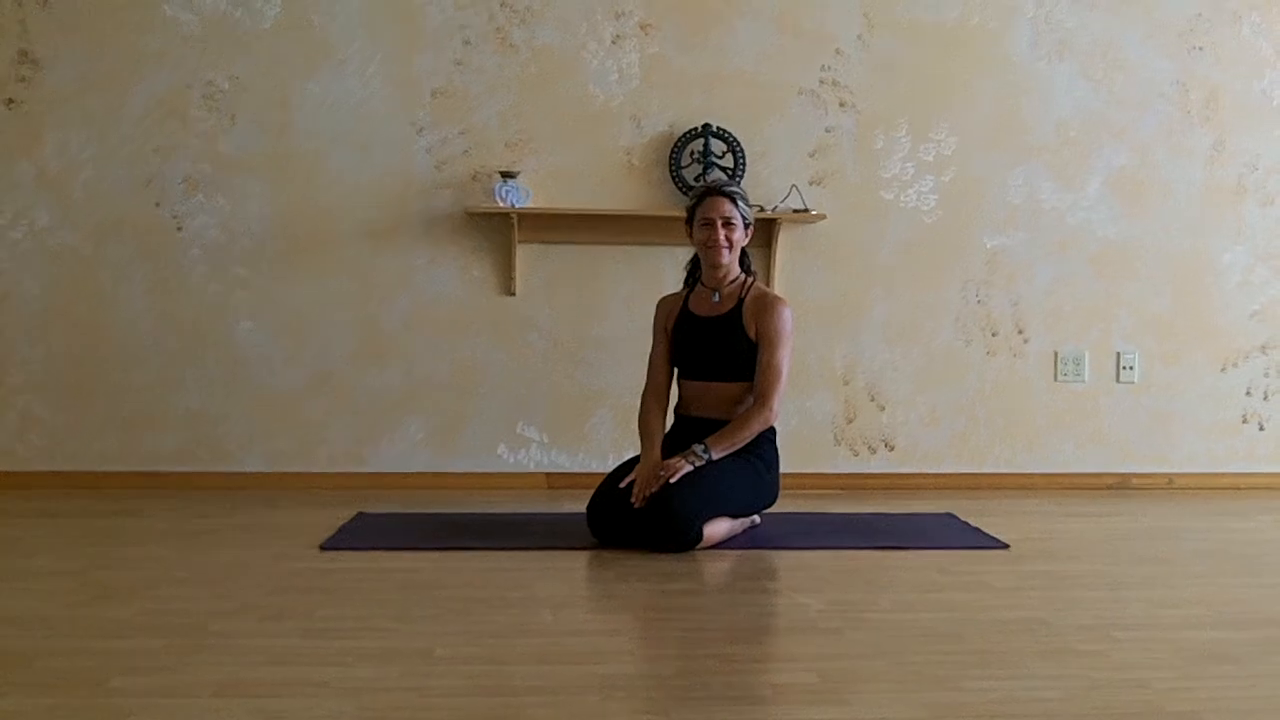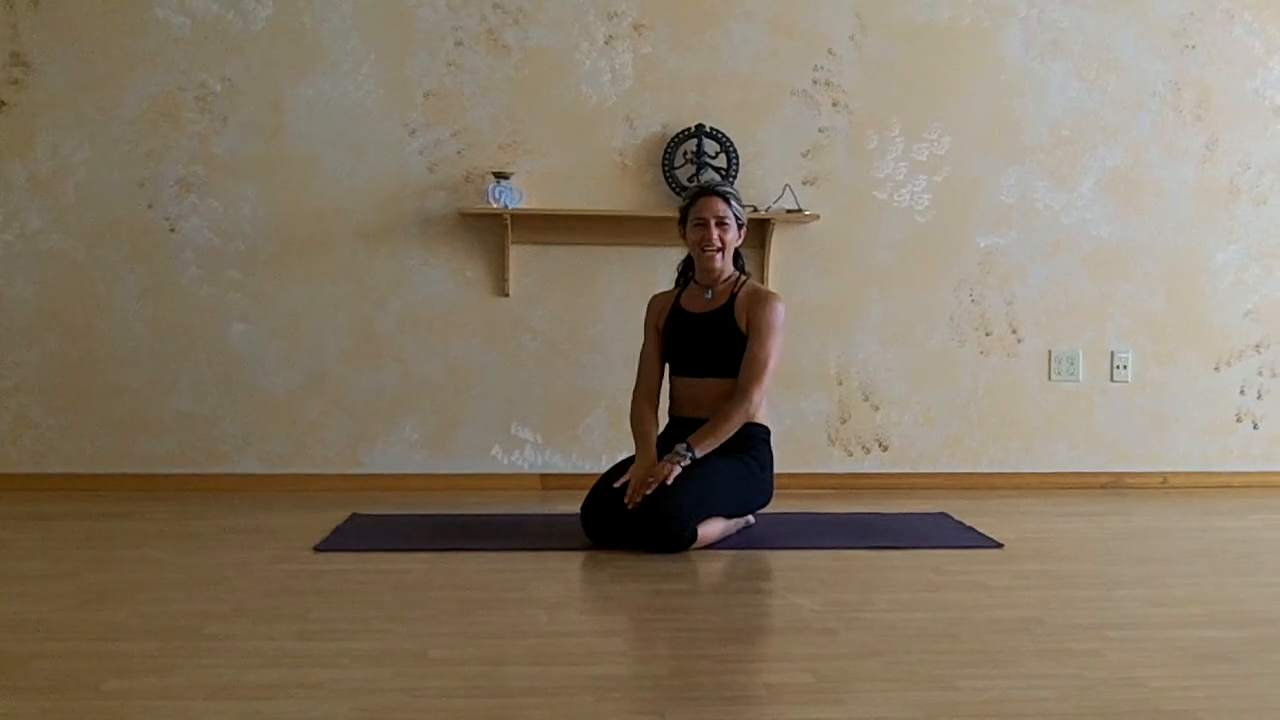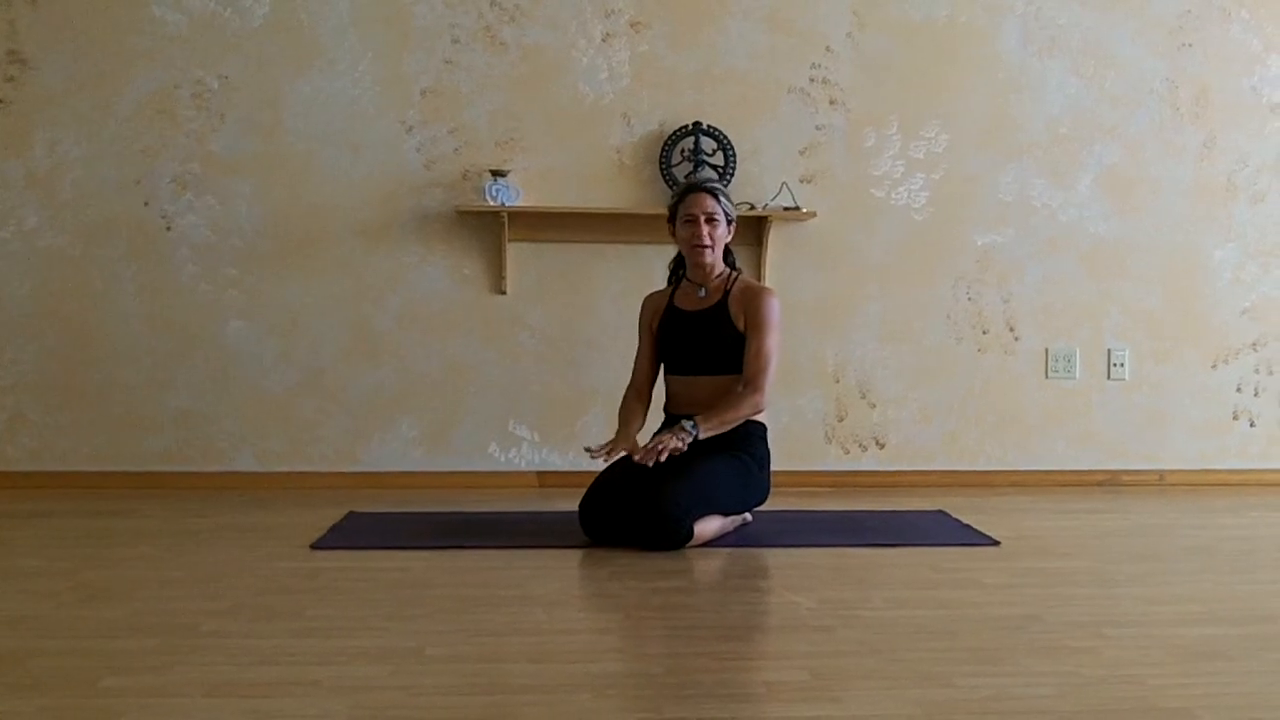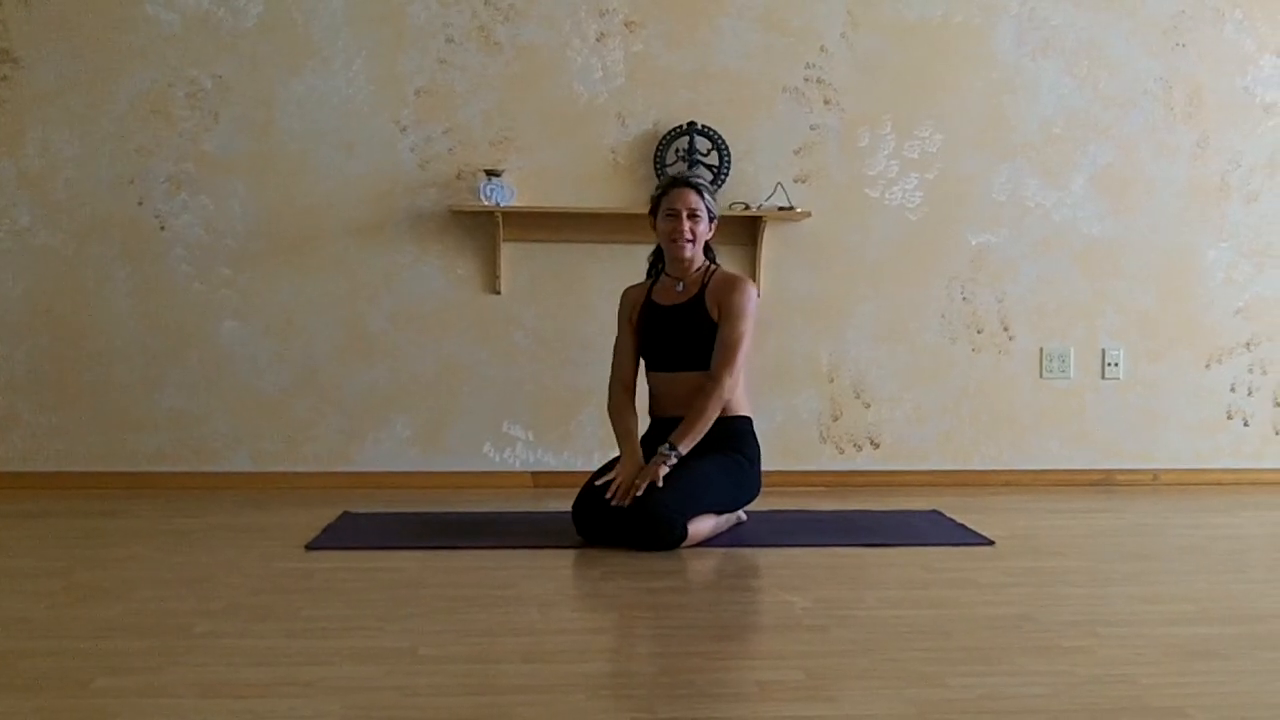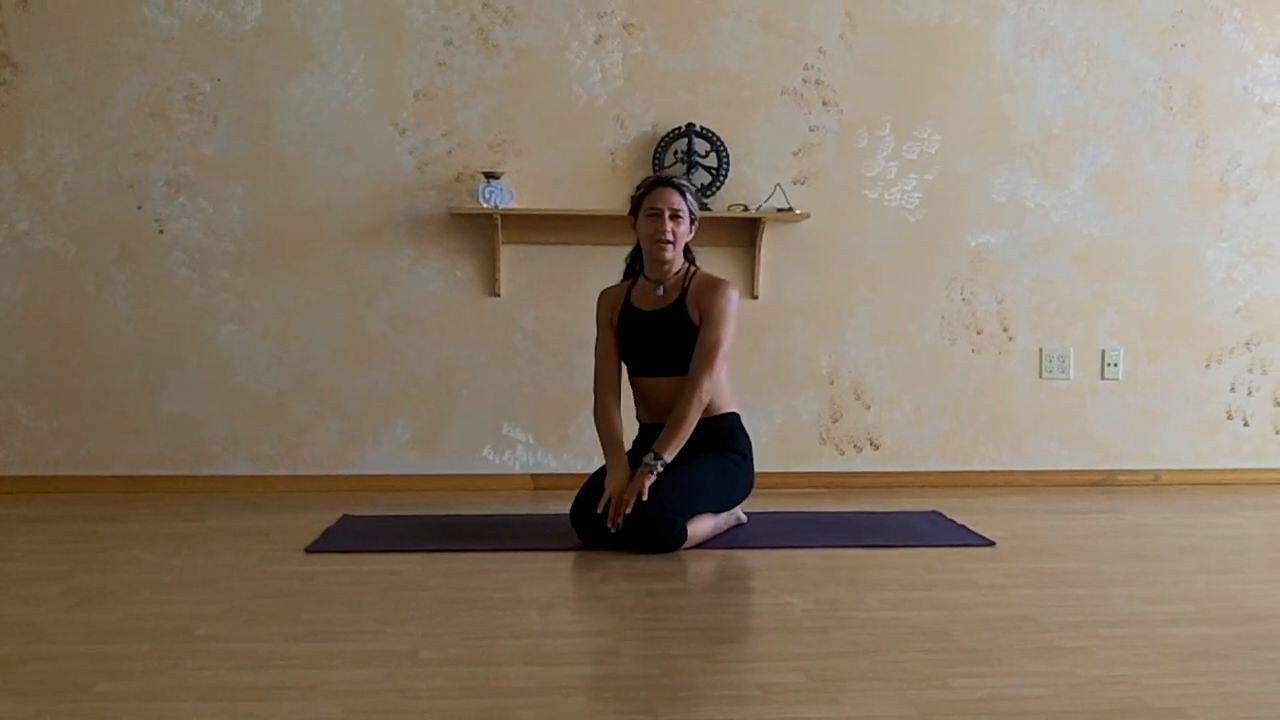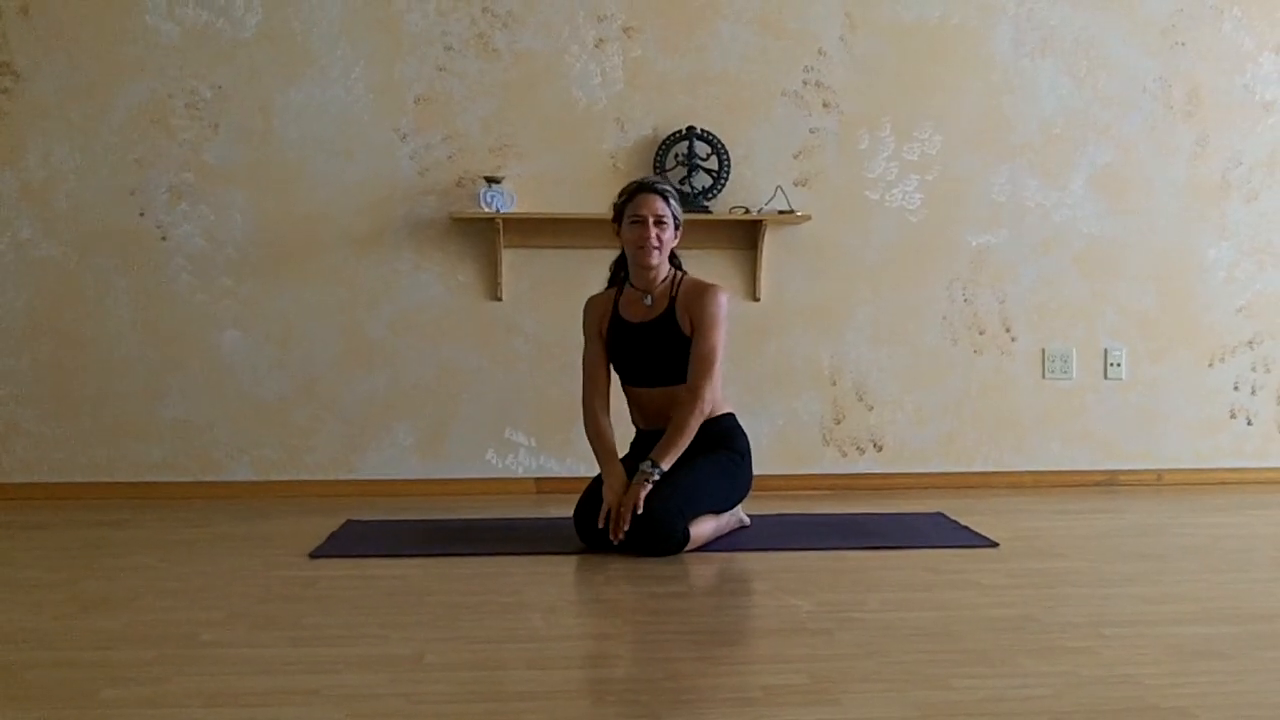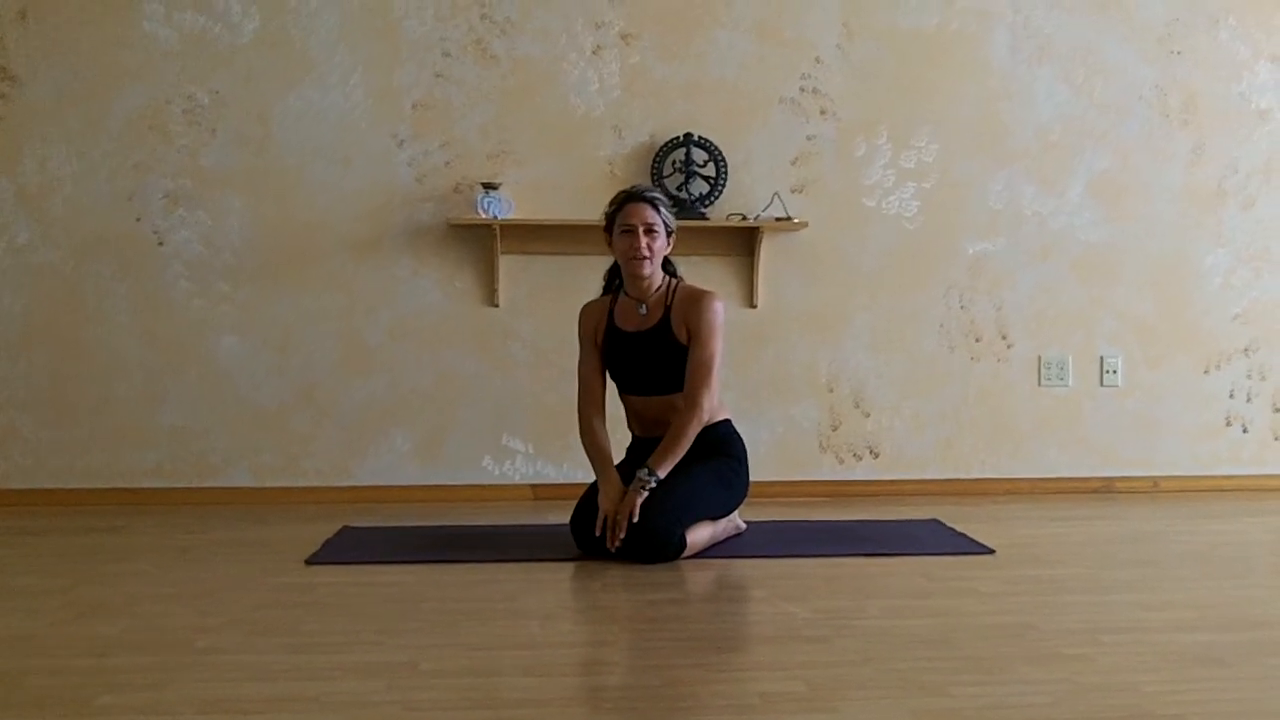
dt=0.5s
person 1, frame 1
left shoulder: (769, 308)
right shoulder: (670, 308)
left elbow: (766, 408)
right elbow: (655, 395)
left wrist: (697, 456)
right wrist: (651, 456)
left hip: (745, 452)
right hip: (680, 440)
left knee: (670, 515)
right knee: (606, 514)
left ankle: (739, 520)
right ankle: (732, 519)
person 1, frame 2
left shoulder: (763, 304)
right shoulder: (662, 306)
left elbow: (748, 399)
right elbow: (645, 393)
left wrist: (681, 457)
right wrist: (647, 456)
left hip: (741, 449)
right hip: (676, 440)
left knee: (664, 518)
right knee: (599, 514)
left ankle: (733, 519)
right ankle: (724, 520)
person 1, frame 3
left shoulder: (756, 299)
right shoulder: (655, 305)
left elbow: (755, 395)
right elbow: (640, 387)
left wrist: (688, 430)
right wrist: (625, 434)
left hip: (737, 447)
right hip: (670, 441)
left knee: (660, 516)
right knee: (597, 513)
left ankle: (731, 517)
right ankle: (722, 516)
person 1, frame 4
left shoulder: (734, 289)
right shoulder: (635, 298)
left elbow: (721, 385)
right elbow: (621, 388)
left wrist: (666, 458)
right wrist: (632, 455)
left hip: (727, 444)
right hip: (659, 439)
left knee: (651, 517)
right knee: (590, 515)
left ankle: (724, 515)
right ankle: (711, 514)
person 1, frame 5
left shoulder: (715, 293)
right shoulder: (612, 300)
left elbow: (700, 390)
right elbow: (606, 395)
left wrist: (652, 467)
right wrist: (618, 467)
left hip: (718, 444)
right hip: (651, 442)
left knee: (650, 521)
right knee: (590, 518)
left ankle: (722, 514)
person 1, frame 6
left shoulder: (705, 298)
right shoulder: (599, 308)
left elbow: (699, 399)
right elbow: (595, 404)
left wrist: (648, 476)
right wrist: (613, 475)
left hip: (715, 446)
right hip: (649, 446)
left knee: (651, 524)
right knee: (593, 524)
left ankle: (725, 515)
person 1, frame 7
left shoulder: (700, 305)
right shoulder: (594, 316)
left elbow: (698, 408)
right elbow: (590, 412)
left wrist: (644, 482)
right wrist: (609, 482)
left hip: (712, 451)
right hip: (645, 452)
left knee: (648, 530)
right knee: (590, 530)
left ankle: (722, 521)
